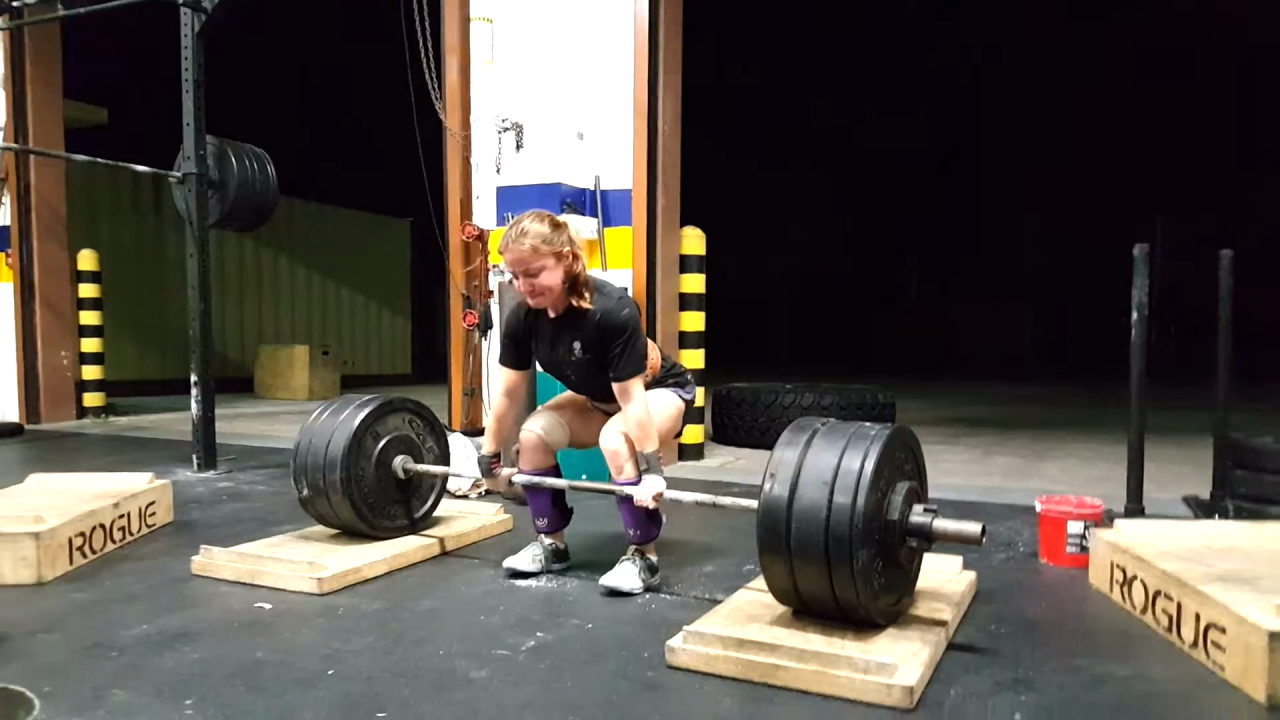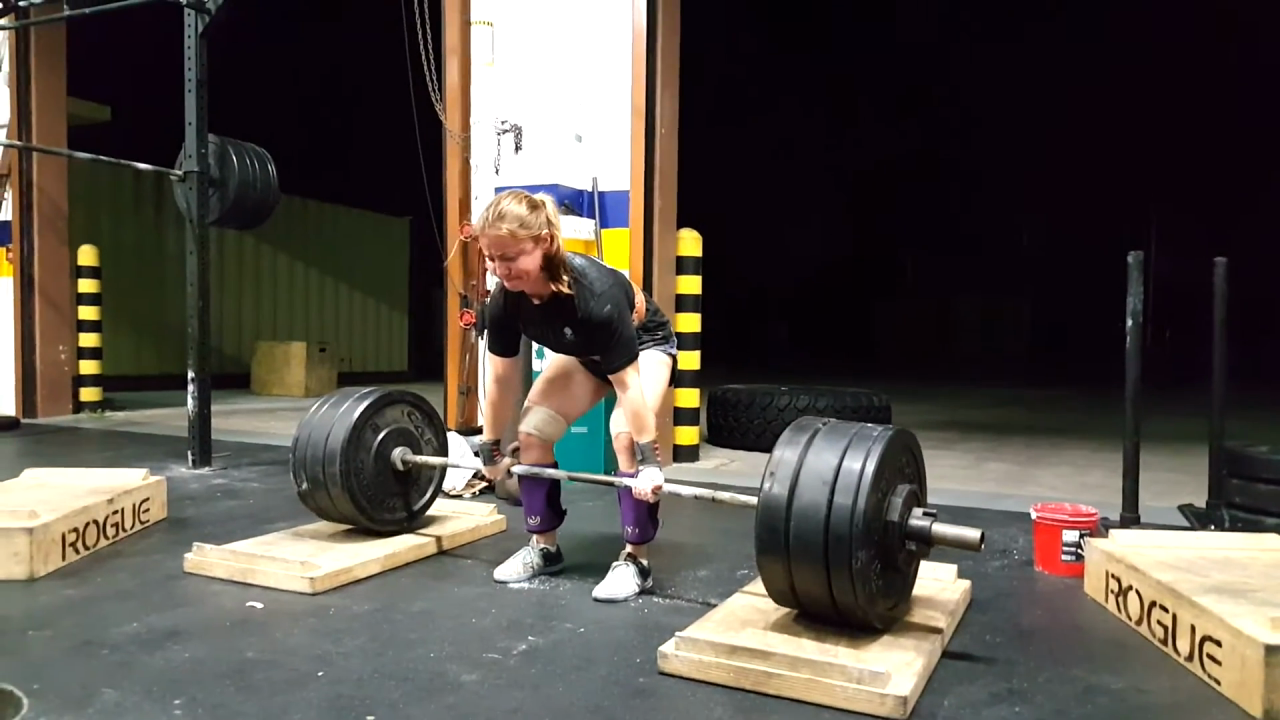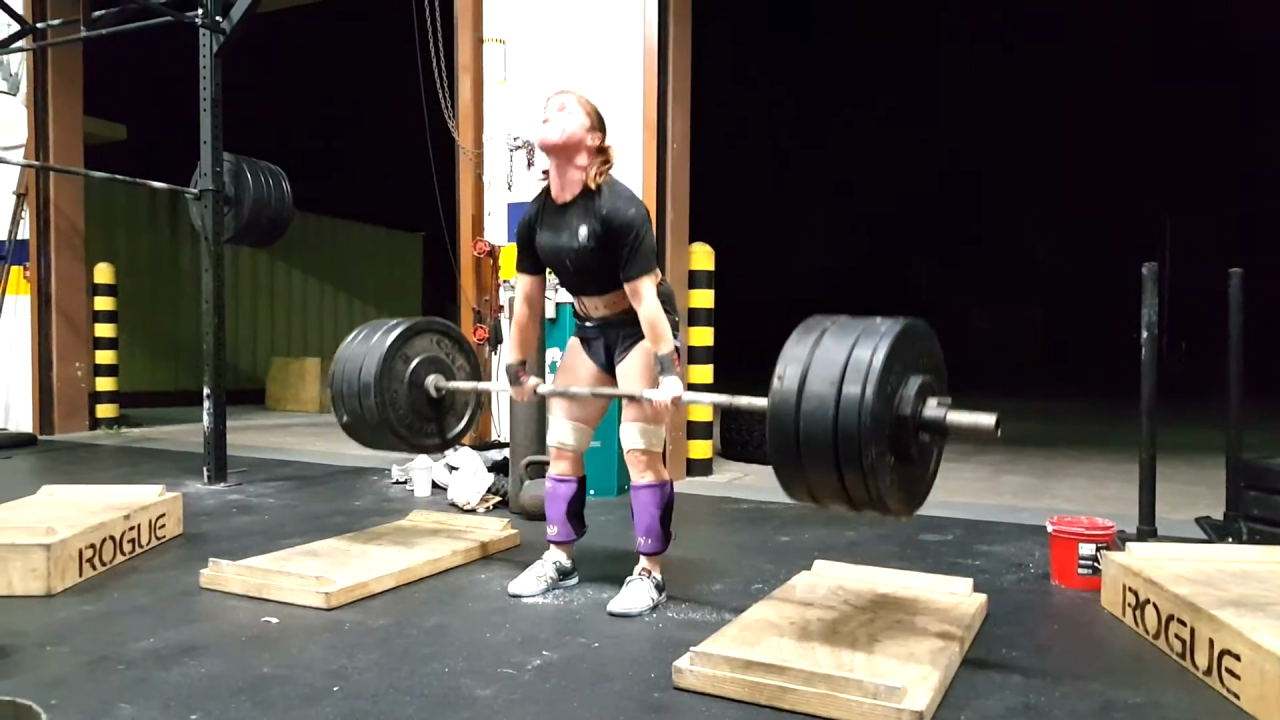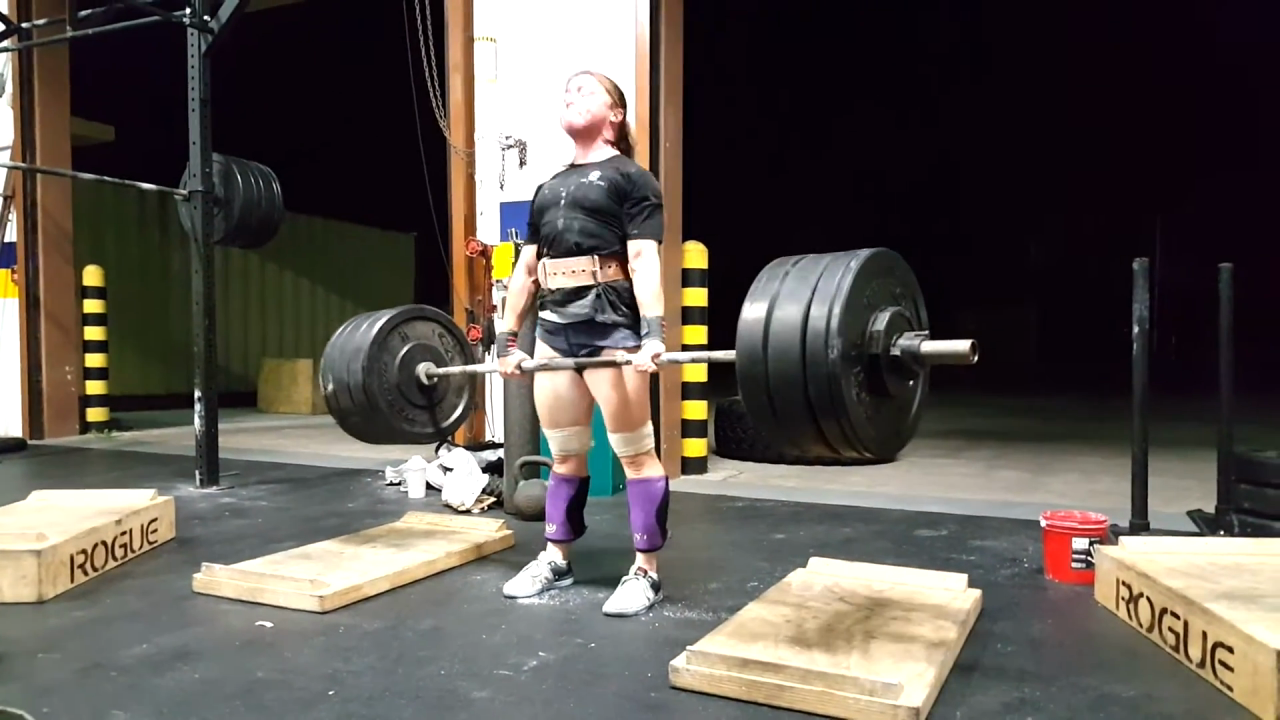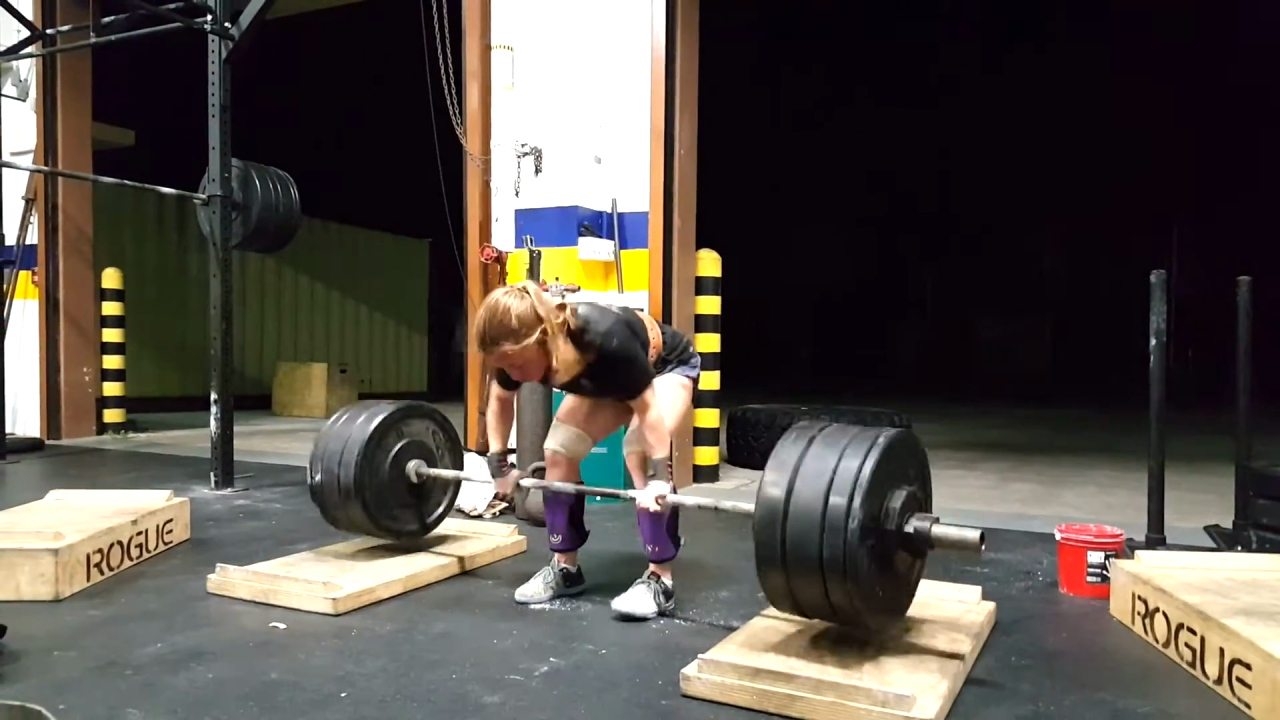
dt=1s
person 1, frame 1
left shoulder: (613, 312)
right shoulder: (522, 319)
left elbow: (632, 399)
right elbow: (508, 393)
left wrist: (651, 472)
right wrist: (489, 458)
left hip: (661, 390)
right hip: (596, 400)
left knee: (616, 441)
right knee: (534, 435)
left ankle: (642, 556)
right ankle: (551, 542)
person 1, frame 2
left shoulder: (596, 294)
right shoulder: (505, 302)
left elbow: (627, 387)
right elbow: (502, 380)
left wrist: (650, 463)
right wrist: (491, 449)
left hip: (643, 342)
right hip: (583, 352)
left knee: (626, 436)
right knee: (532, 431)
left ankle: (635, 560)
right ankle: (543, 546)
person 1, frame 3
left shoulder: (619, 208)
right shoulder: (535, 217)
left elbow: (645, 296)
right elbow: (527, 299)
left wrist: (668, 374)
right wrist: (517, 369)
left hip: (639, 332)
right hip: (589, 332)
left knee: (641, 449)
right knee: (562, 446)
left ankle: (649, 574)
right ankle: (558, 559)
person 1, frame 4
left shoulder: (632, 180)
right shoulder: (549, 189)
left elbow: (645, 262)
right elbow: (526, 271)
left wrist: (652, 332)
right wrist: (506, 338)
left hip: (610, 322)
right hip: (553, 325)
left knee: (633, 450)
right knee: (564, 452)
left ankle: (646, 571)
right ankle: (556, 557)
person 1, frame 5
left shoulder: (603, 340)
right shoulder: (516, 352)
left elbow: (646, 408)
right elbow: (500, 399)
left wrist: (657, 475)
right wrist: (497, 462)
left hip: (666, 367)
right hip: (607, 381)
left knee: (640, 454)
right knee: (558, 452)
left ankle: (660, 577)
right ankle: (565, 566)
